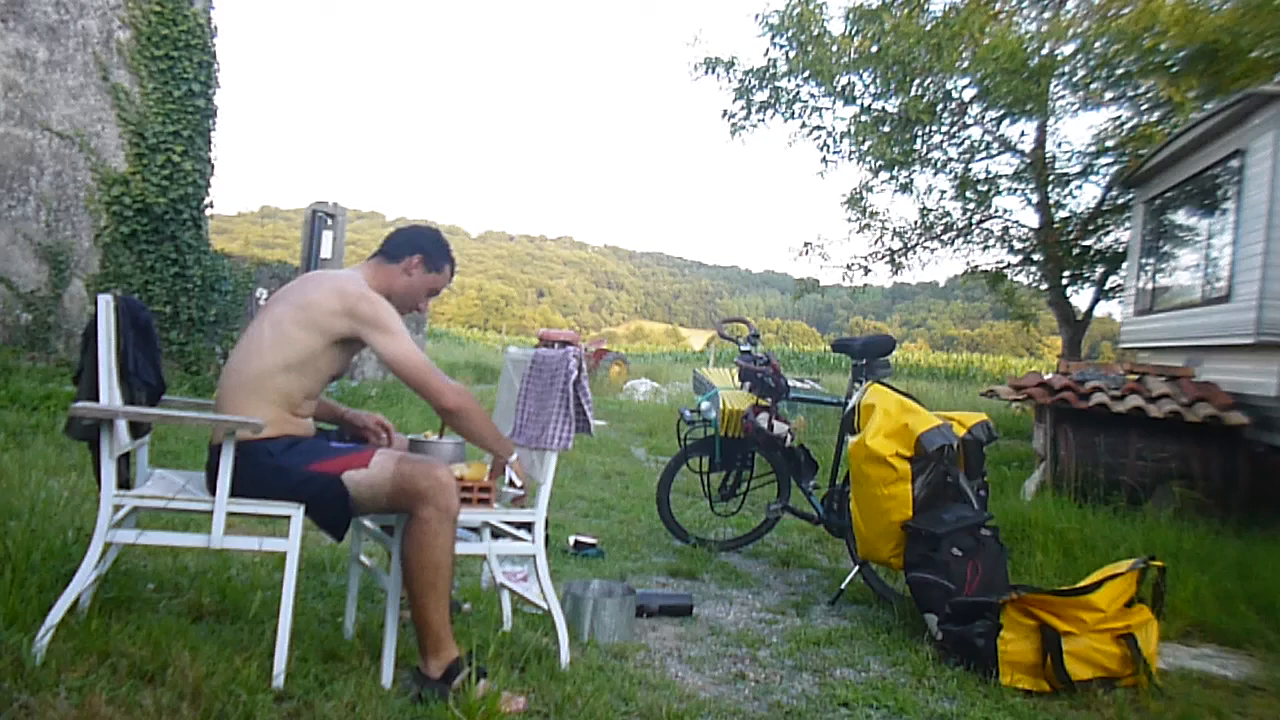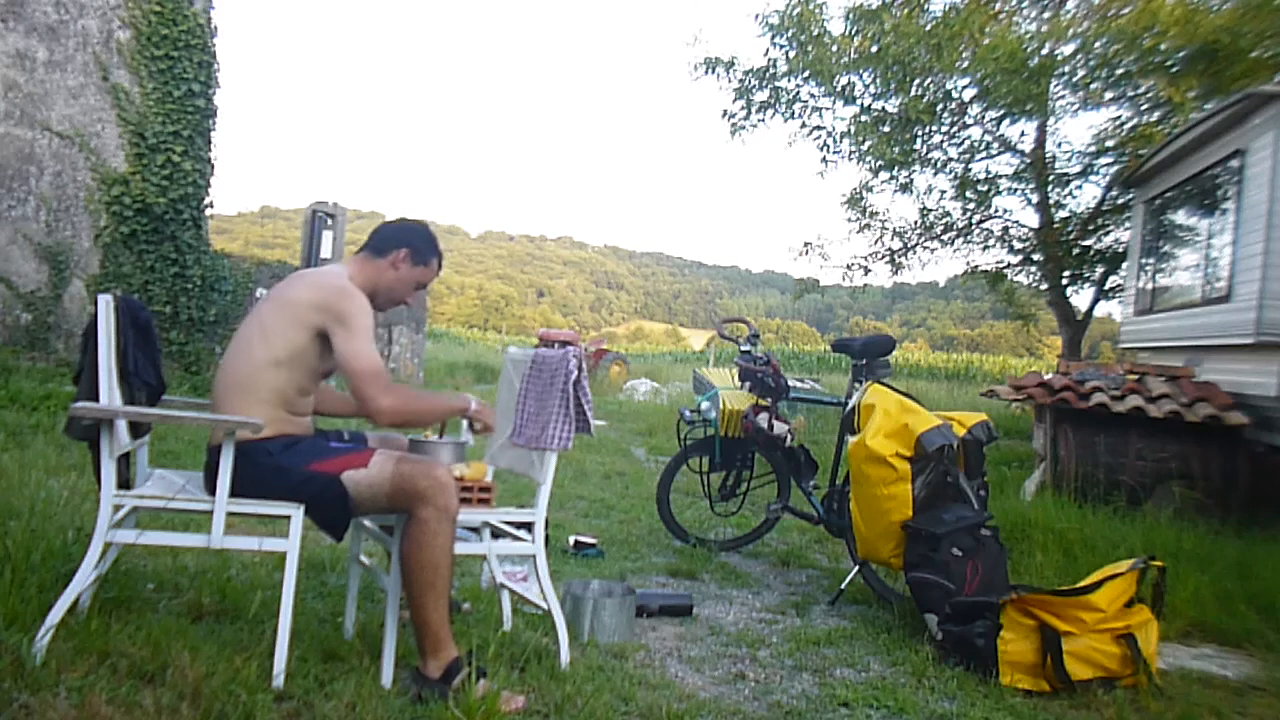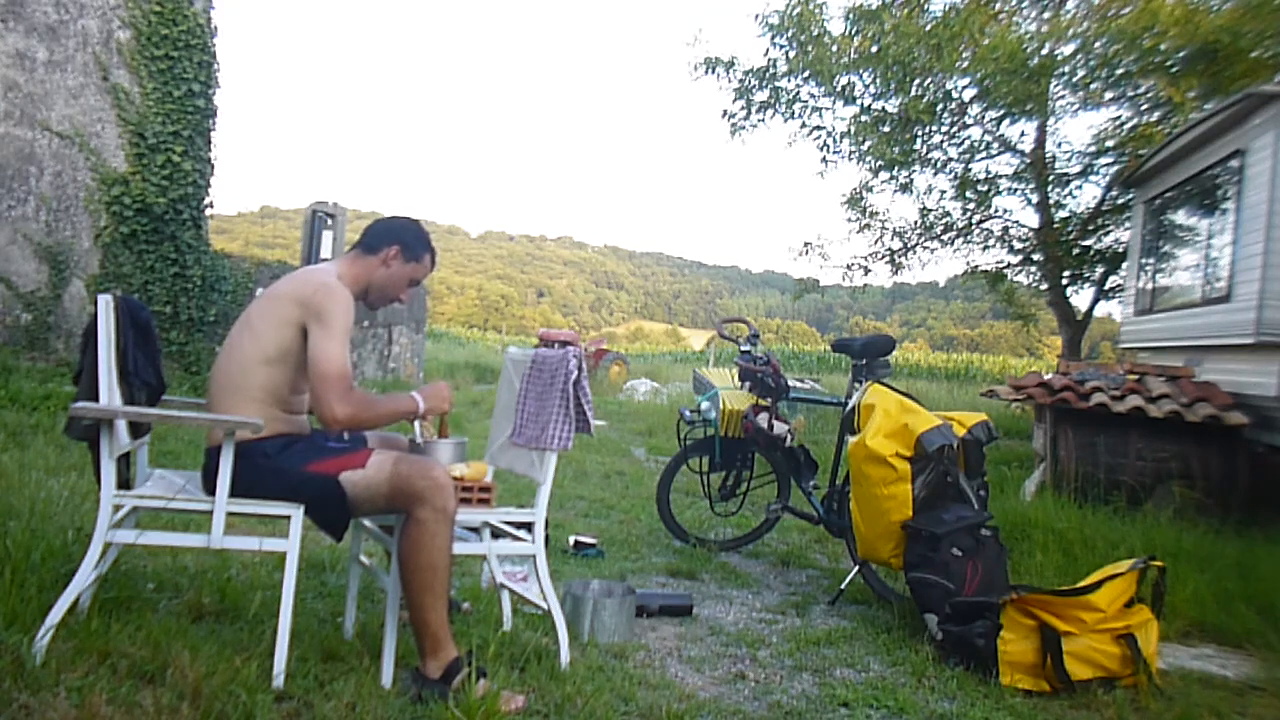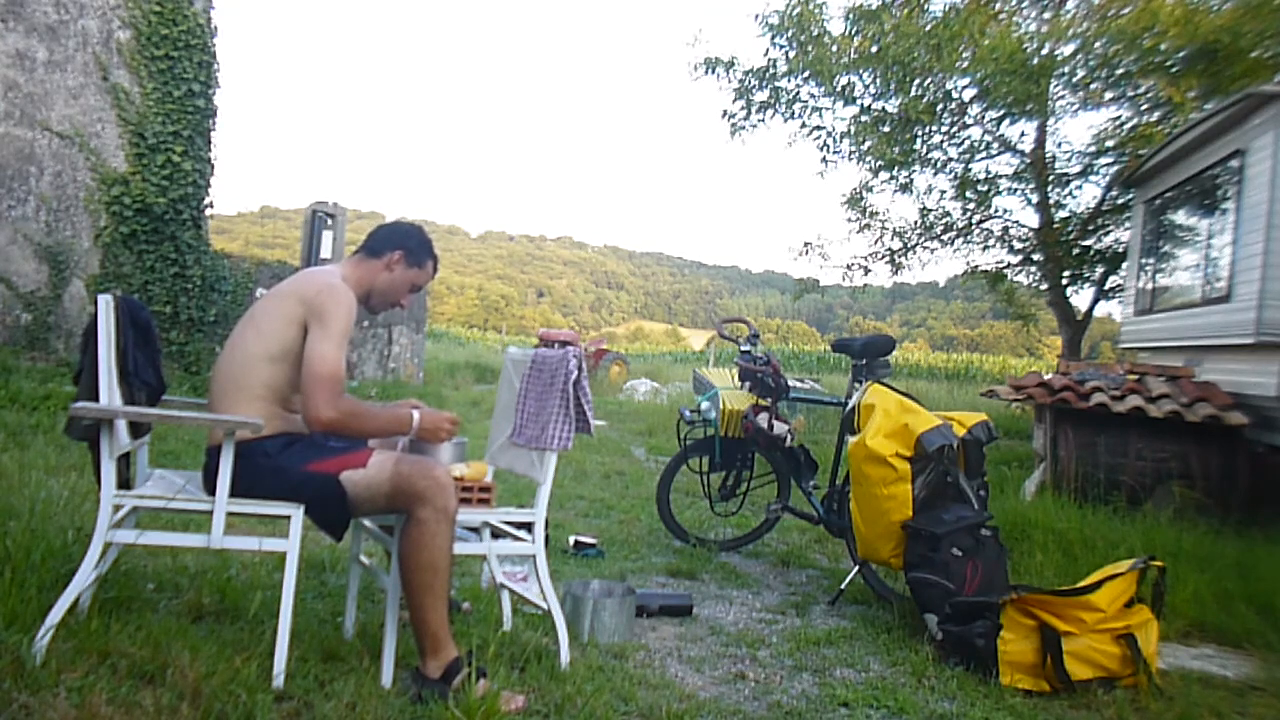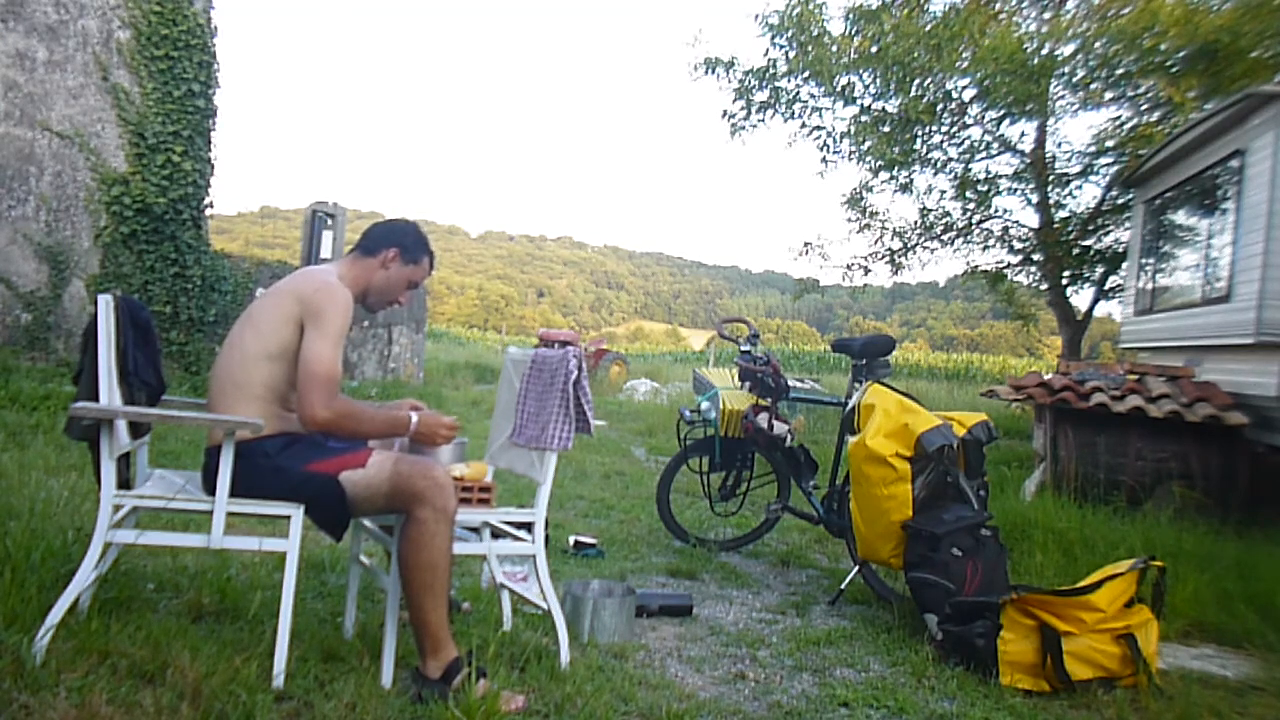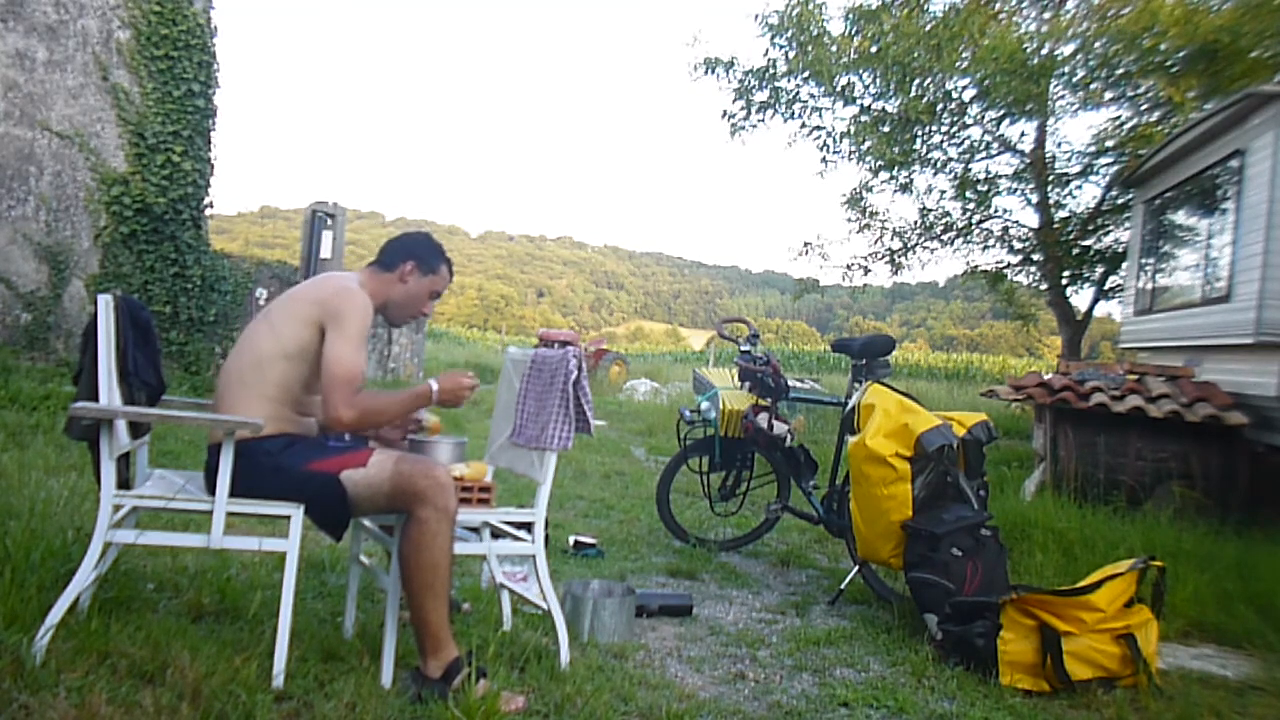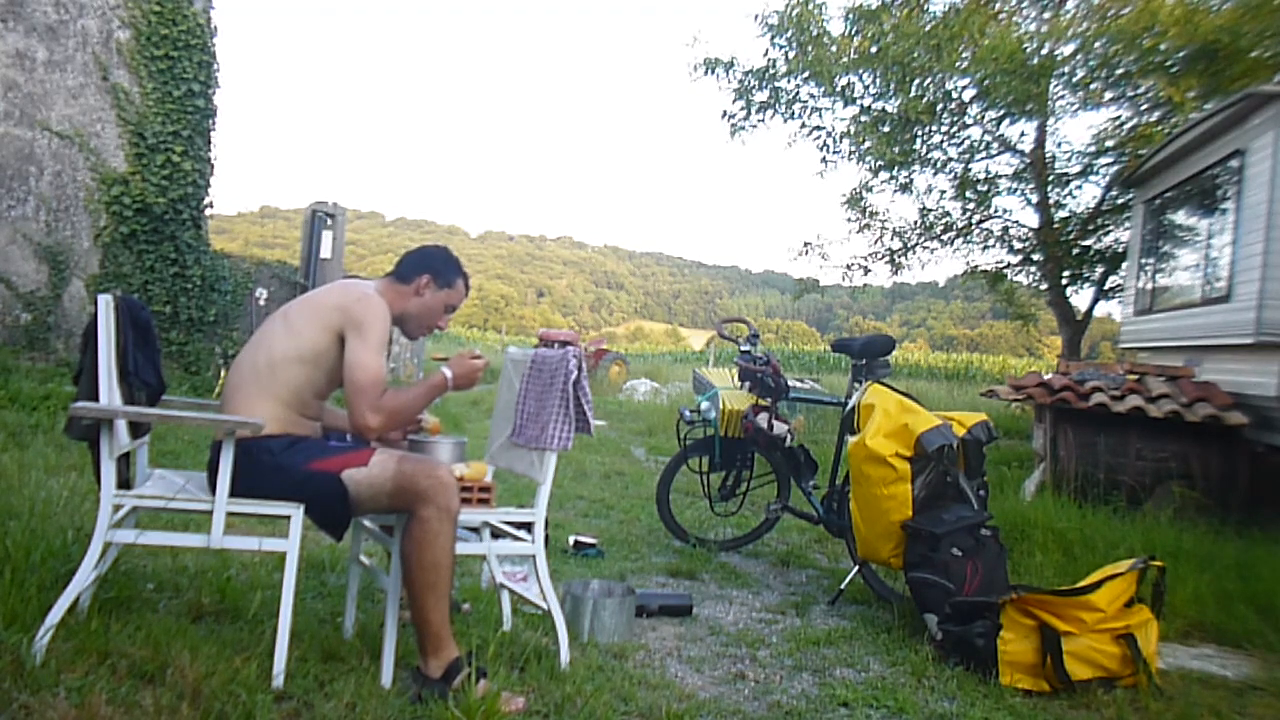
dt=0.7s
person 1, frame 1
left shoulder: (325, 286)
right shoulder: (361, 301)
right elbow: (448, 398)
left wrist: (345, 416)
right wrist: (506, 454)
left hip: (260, 447)
right hip: (263, 457)
left knee: (406, 455)
right knee: (433, 485)
left ankle: (427, 594)
right ankle: (439, 669)
person 1, frame 2
left shoulder: (317, 284)
right shoulder: (342, 296)
right elbow: (387, 405)
left wrist: (369, 407)
right wrist: (464, 404)
left hip: (264, 447)
right hip: (261, 458)
left knee: (404, 450)
right knee: (432, 484)
left ankle: (426, 594)
right ankle: (439, 669)
person 1, frame 3
left shoulder: (314, 284)
right shoulder: (329, 293)
right elbow: (339, 411)
left wrist: (401, 405)
right wrist: (418, 400)
left hip: (263, 447)
right hip: (257, 458)
left knee: (401, 452)
right knee: (430, 485)
left ankle: (426, 595)
right ankle: (439, 669)
person 1, frame 4
left shoulder: (316, 285)
right shoulder: (334, 293)
right elbow: (324, 413)
left wrist: (391, 414)
right wrist: (412, 422)
left hip: (258, 449)
right hip: (259, 457)
left knee: (399, 459)
right knee: (431, 485)
left ankle: (426, 595)
right ankle: (439, 669)
person 1, frame 5
left shoulder: (312, 285)
right shoulder: (330, 293)
right elbow: (319, 412)
left wrist: (386, 414)
right wrist: (409, 425)
left hip: (254, 451)
right hip: (258, 457)
left knee: (392, 453)
right knee: (430, 485)
left ankle: (425, 595)
right ankle: (439, 670)
person 1, frame 6
left shoulder: (334, 291)
right shoulder: (351, 297)
right elbow: (343, 412)
left wrist: (379, 426)
right wrist: (431, 391)
left hip: (259, 449)
right hip: (260, 455)
left knee: (406, 464)
right knee: (431, 484)
left ankle: (427, 596)
right ankle: (440, 670)
person 1, frame 7
left shoulder: (349, 299)
right shoulder: (369, 305)
right elbow: (369, 418)
left wrist: (383, 431)
right wrist: (445, 377)
left hip: (260, 449)
right hip: (264, 455)
left knee: (410, 470)
right knee: (434, 484)
left ankle: (427, 599)
right ankle: (440, 669)
